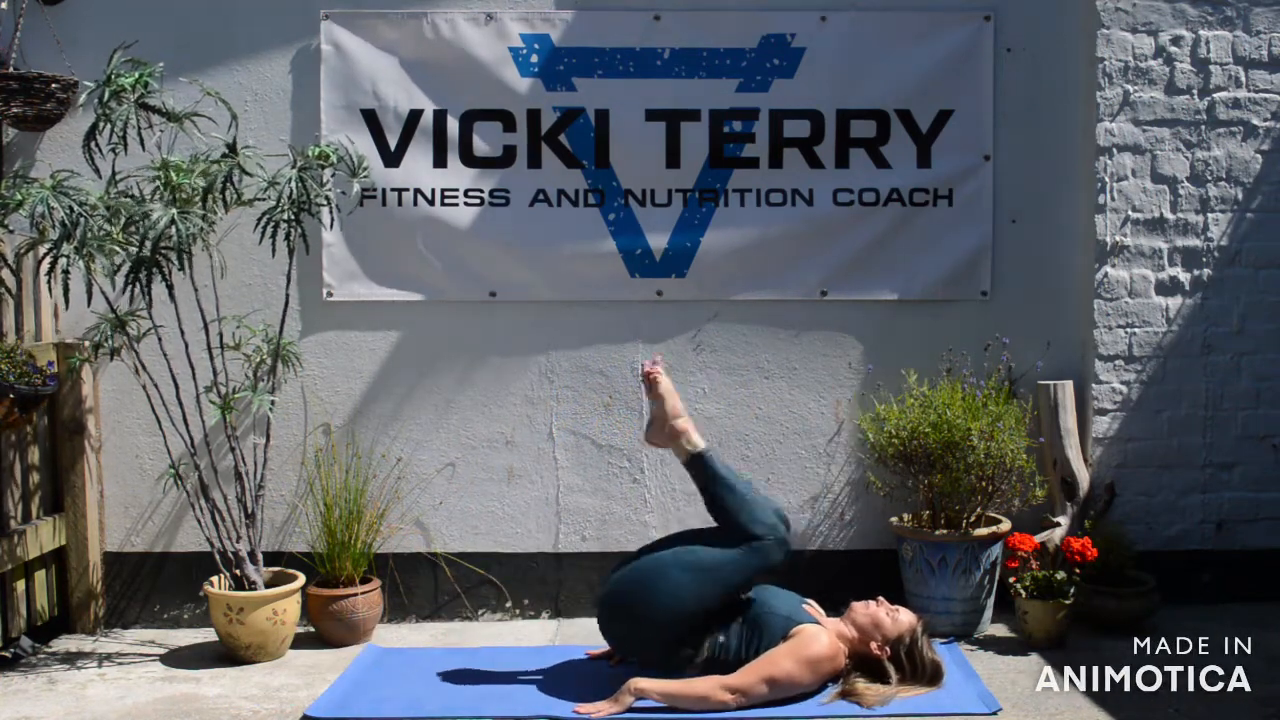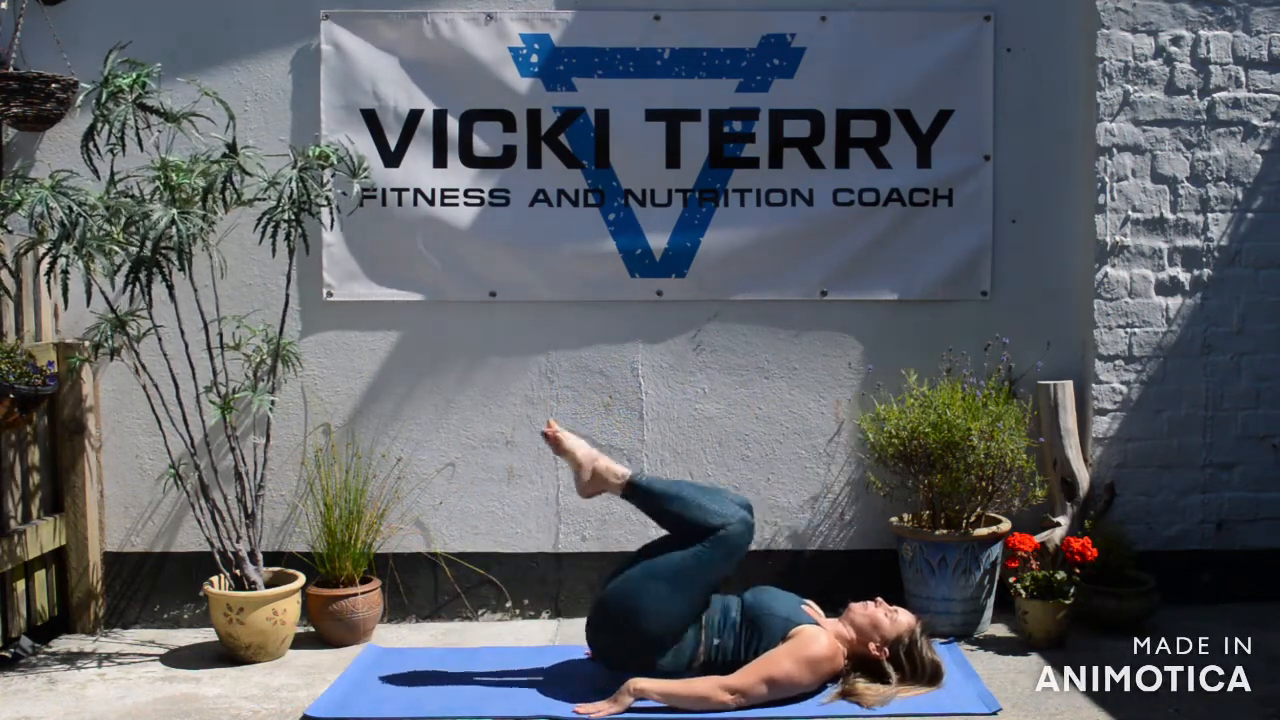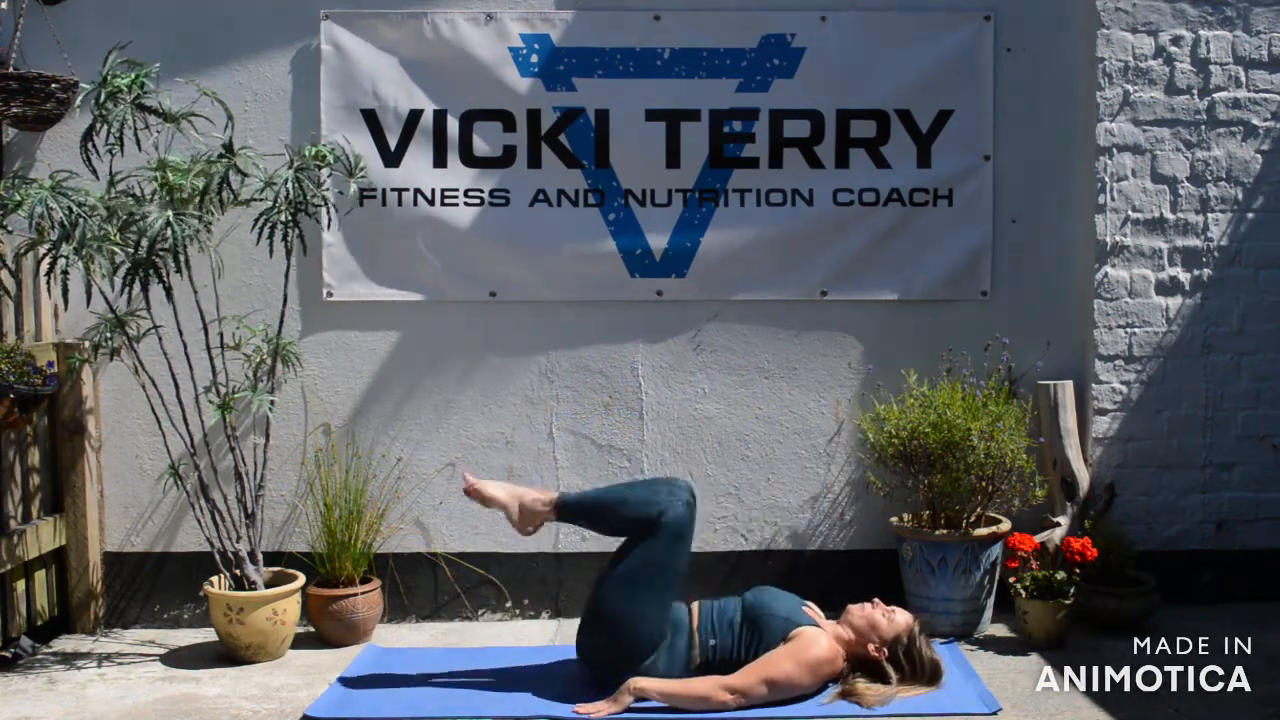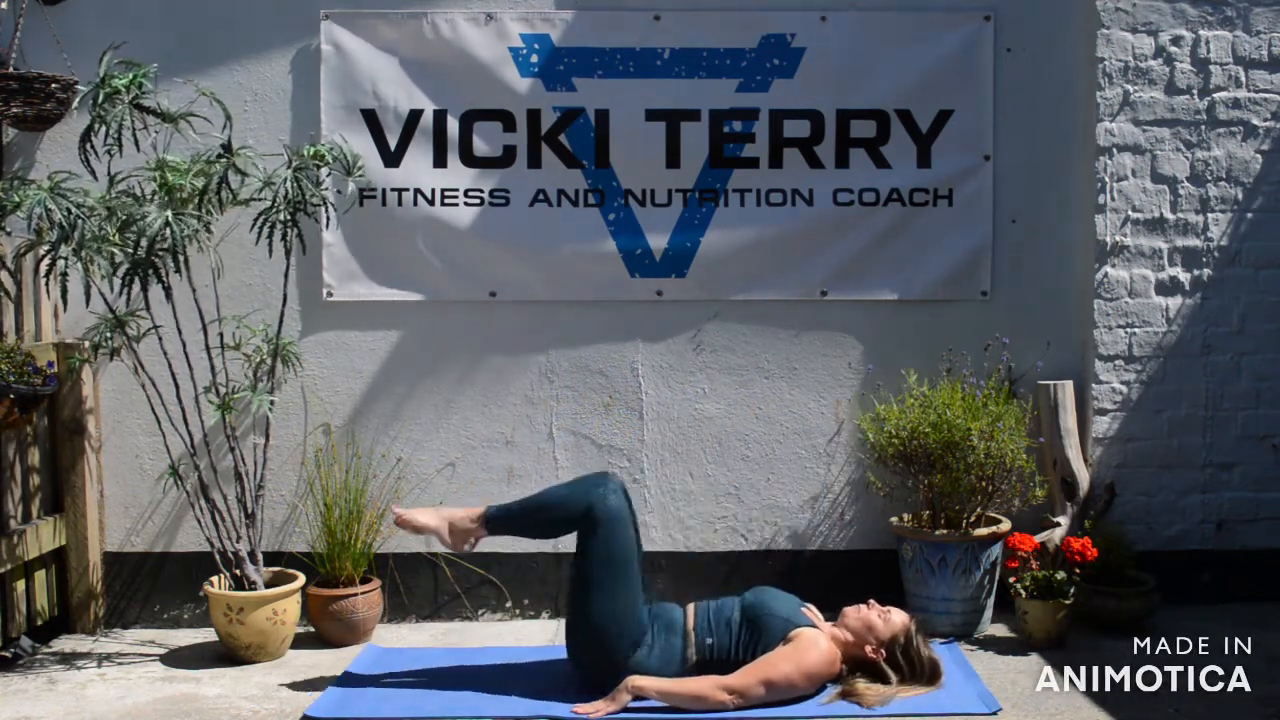
dt=0.2s
person 1, frame 1
left shoulder: (822, 651)
right shoulder: (818, 620)
left wrist: (638, 688)
right hip: (648, 624)
left knee: (767, 539)
left ankle: (685, 439)
right ankle: (683, 438)
person 1, frame 2
left shoulder: (820, 652)
right shoulder: (814, 620)
left wrist: (637, 687)
left knee: (733, 523)
right knee: (732, 520)
left ankle: (611, 476)
right ankle: (612, 477)
person 1, frame 3
left shoulder: (819, 654)
right shoulder: (813, 620)
left hip: (628, 655)
right hip: (666, 632)
left knee: (675, 502)
right knee: (673, 505)
left ankle: (541, 504)
right ankle: (545, 505)
person 1, frame 4
left shoulder: (818, 656)
right shoulder: (813, 626)
left hip: (630, 657)
right hip: (654, 626)
left knee: (605, 496)
right knee: (608, 496)
left ankle: (473, 522)
right ankle: (476, 522)
